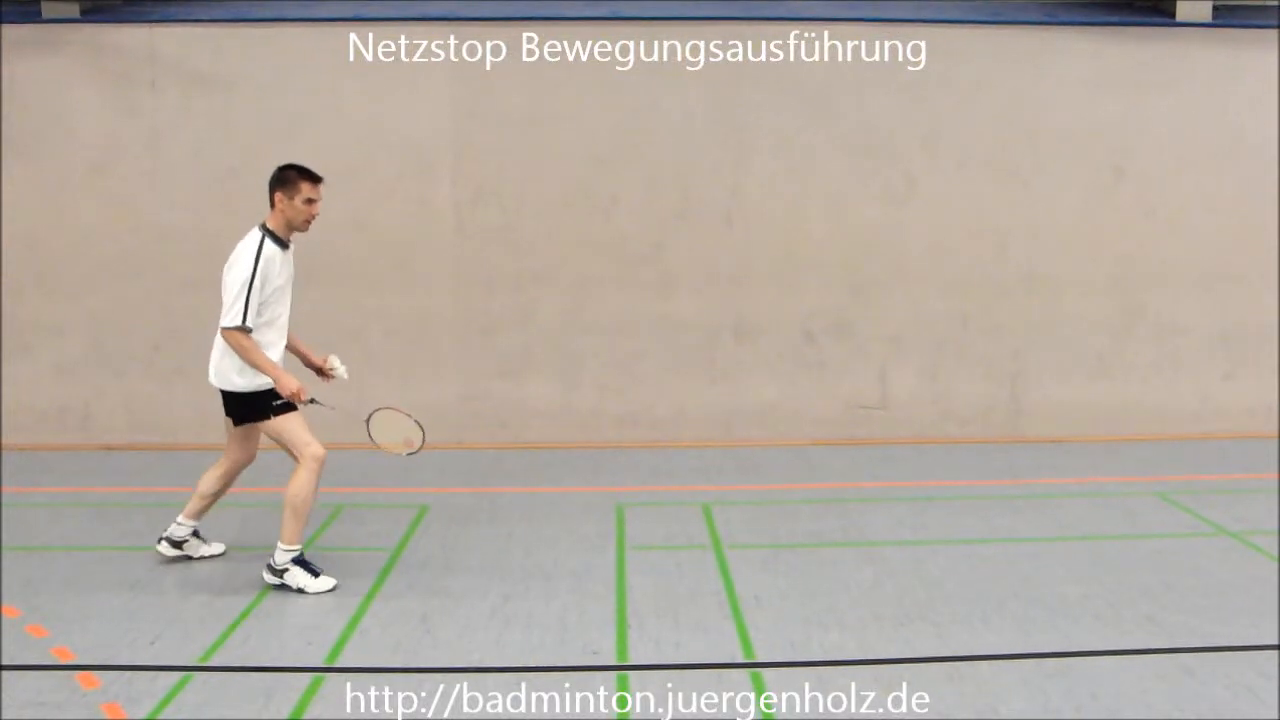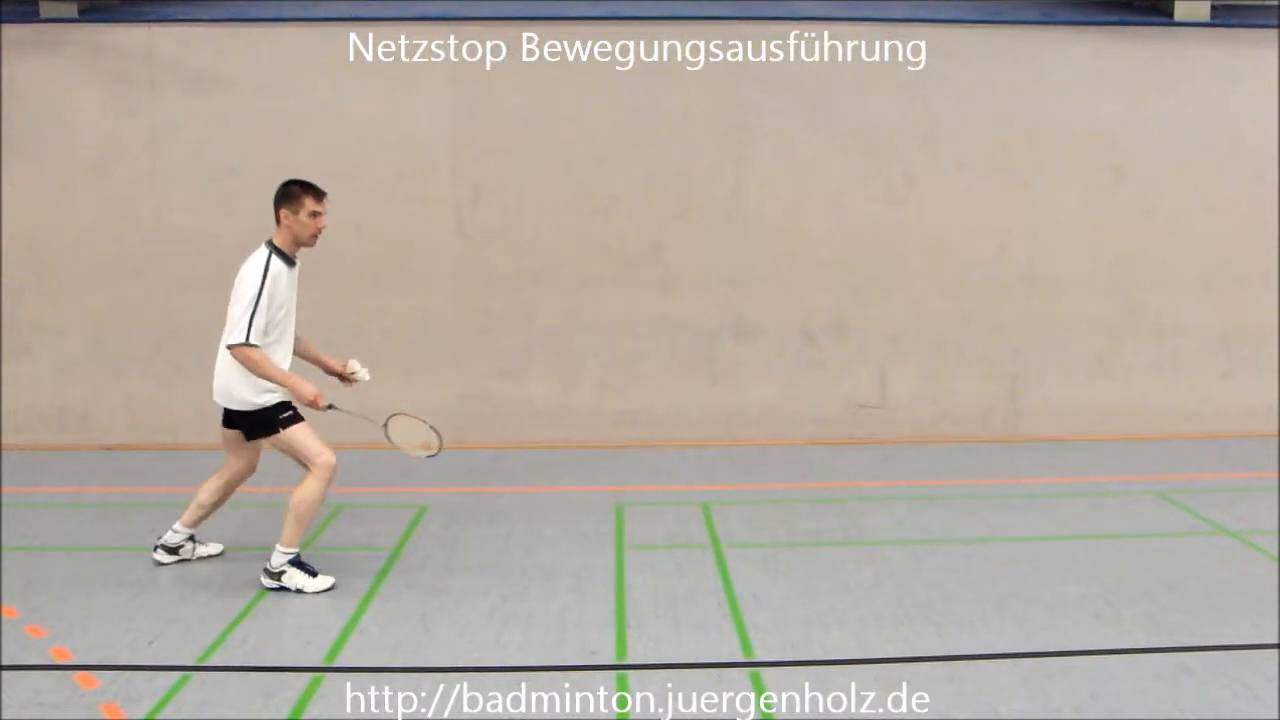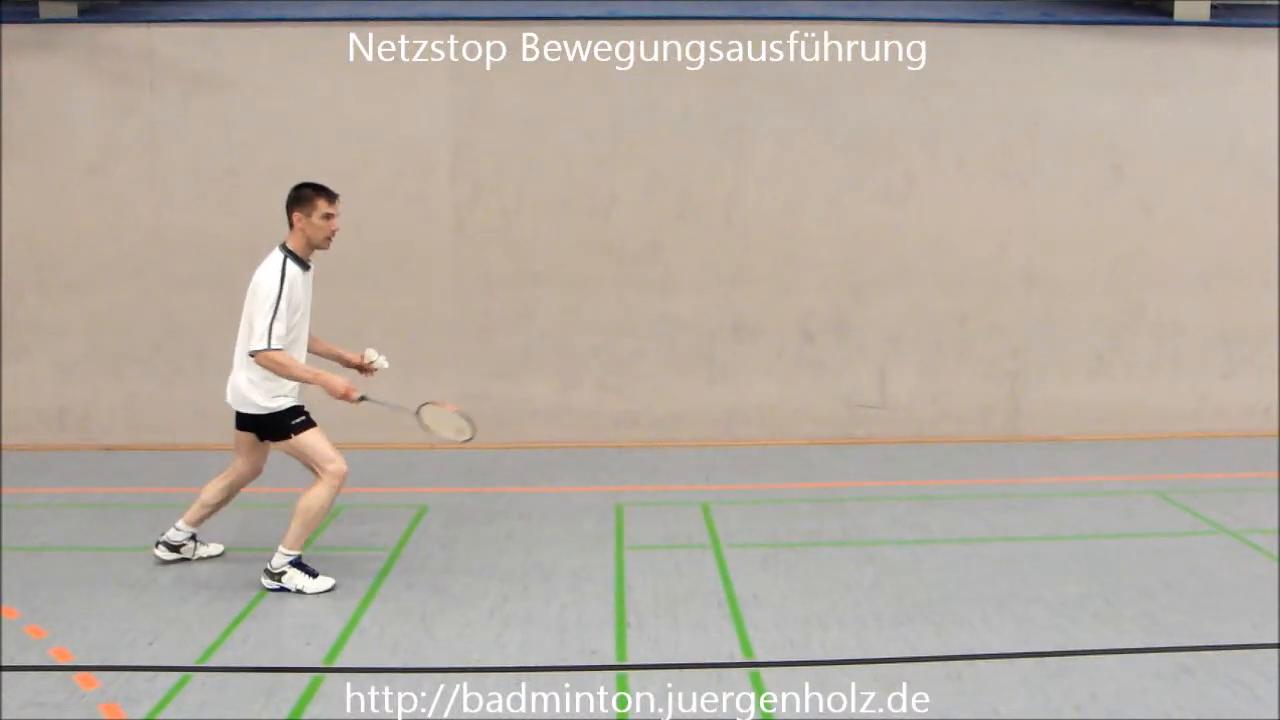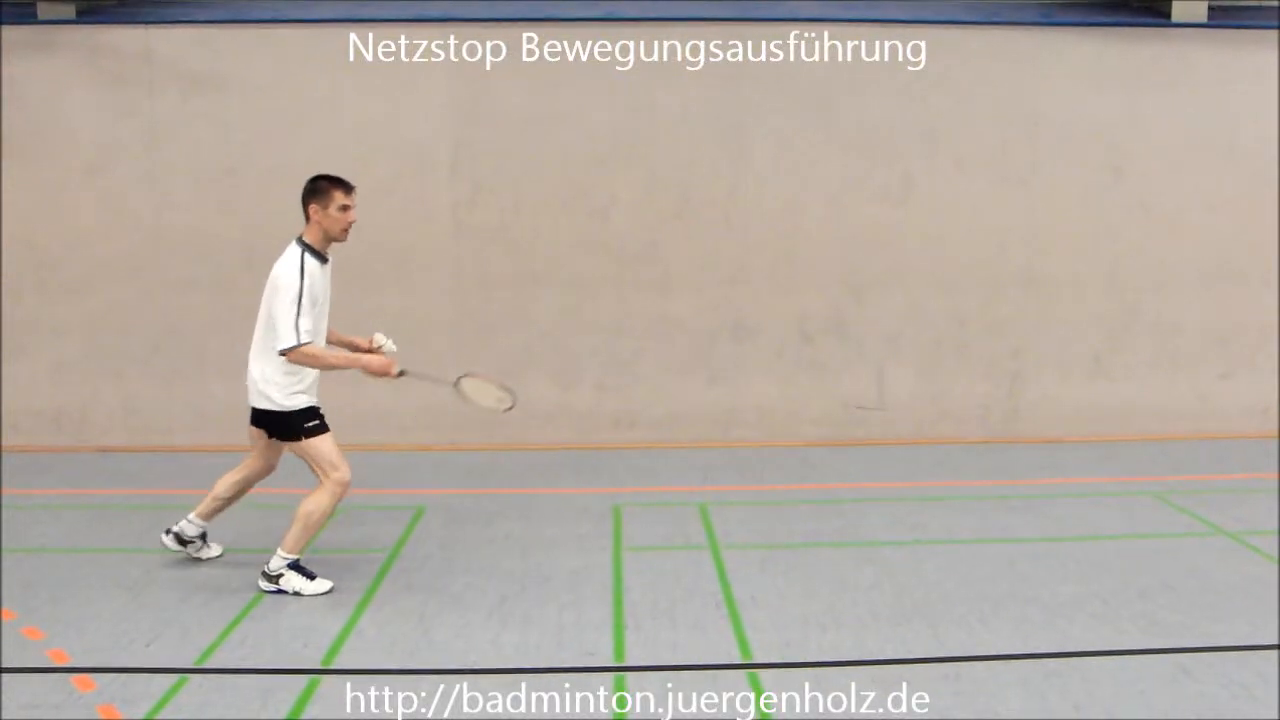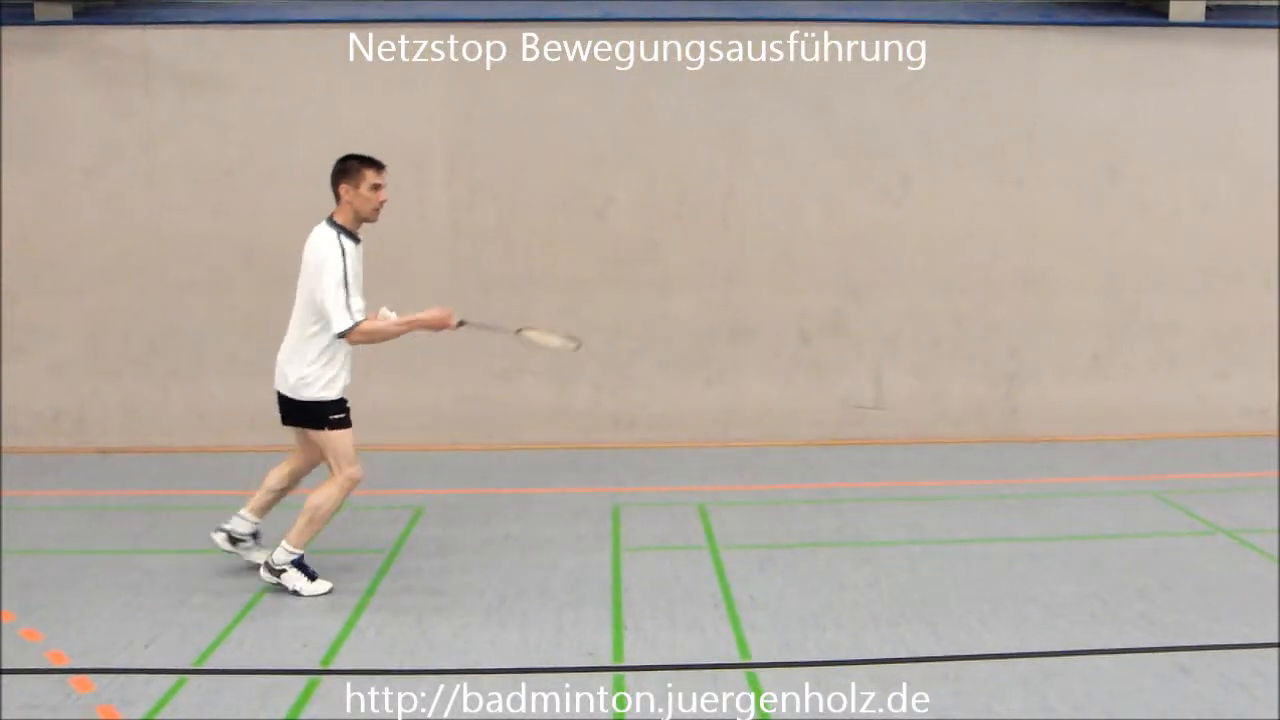
dt=0.3s
person 1, frame 1
left shoulder: (281, 248)
right shoulder: (255, 255)
right elbow: (232, 330)
left wrist: (306, 356)
right wrist: (279, 375)
left hip: (251, 378)
right hip: (249, 380)
left knee: (238, 458)
right knee: (311, 455)
left ankle: (180, 533)
right ankle: (285, 562)
person 1, frame 2
left shoulder: (286, 264)
right shoulder: (262, 272)
right elbow: (239, 346)
left wrist: (326, 363)
right wrist: (294, 384)
left hip: (246, 392)
right hip: (255, 395)
left knee: (238, 469)
right knee: (322, 463)
left ankle: (175, 541)
right ankle: (282, 565)
person 1, frame 3
left shoulder: (298, 268)
right shoulder: (278, 276)
right elbow: (264, 353)
left wrist: (341, 355)
right wrist: (325, 380)
left hip: (257, 395)
right hip: (268, 399)
left knee: (244, 470)
right knee: (333, 470)
left ankle: (177, 538)
right ankle: (281, 566)
person 1, frame 4
left shoulder: (315, 260)
right shoulder: (297, 271)
right elbow: (295, 350)
left wrist: (353, 342)
right wrist: (360, 363)
left hip: (276, 391)
right hip: (285, 396)
left knee: (258, 466)
right knee: (336, 477)
left ankle: (188, 530)
right ankle: (280, 569)
person 1, frame 5
left shoulder: (333, 237)
right shoulder: (335, 252)
right elbow: (352, 331)
left wrist: (379, 320)
right wrist: (419, 322)
left hip: (305, 376)
right hip: (314, 382)
left knee: (306, 459)
right knee: (347, 473)
left ankle: (239, 528)
right ankle: (283, 561)
